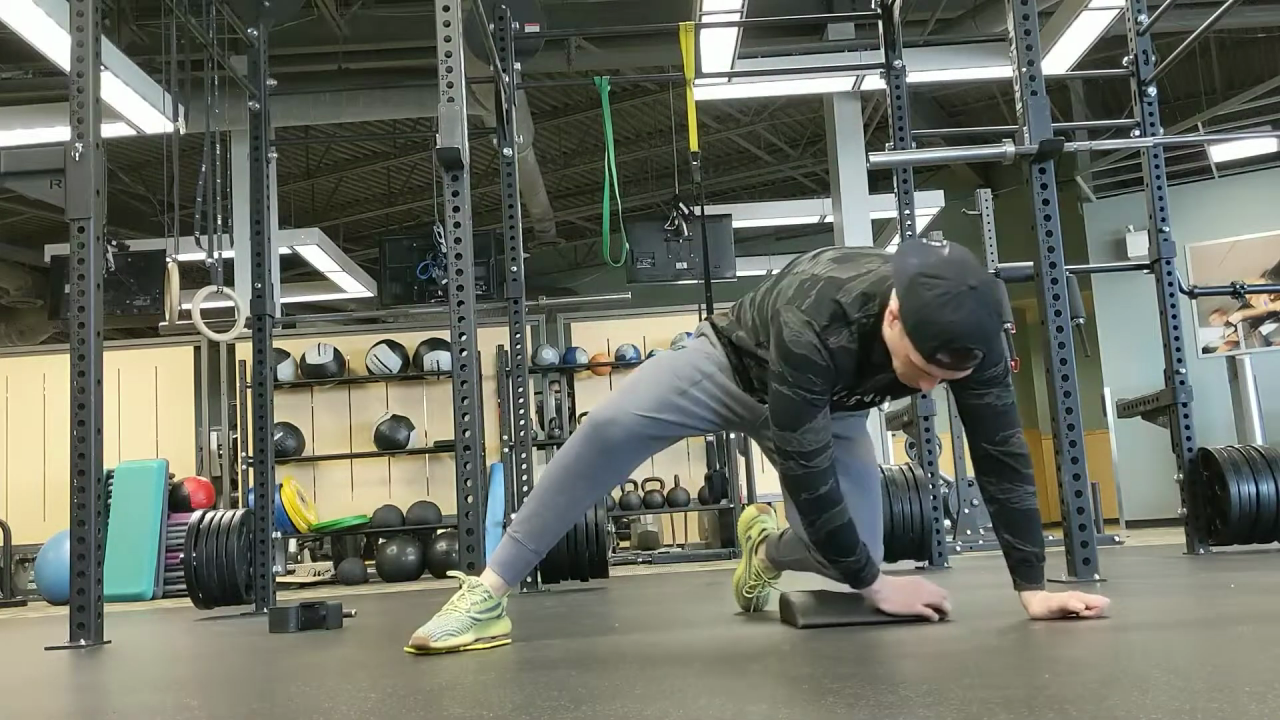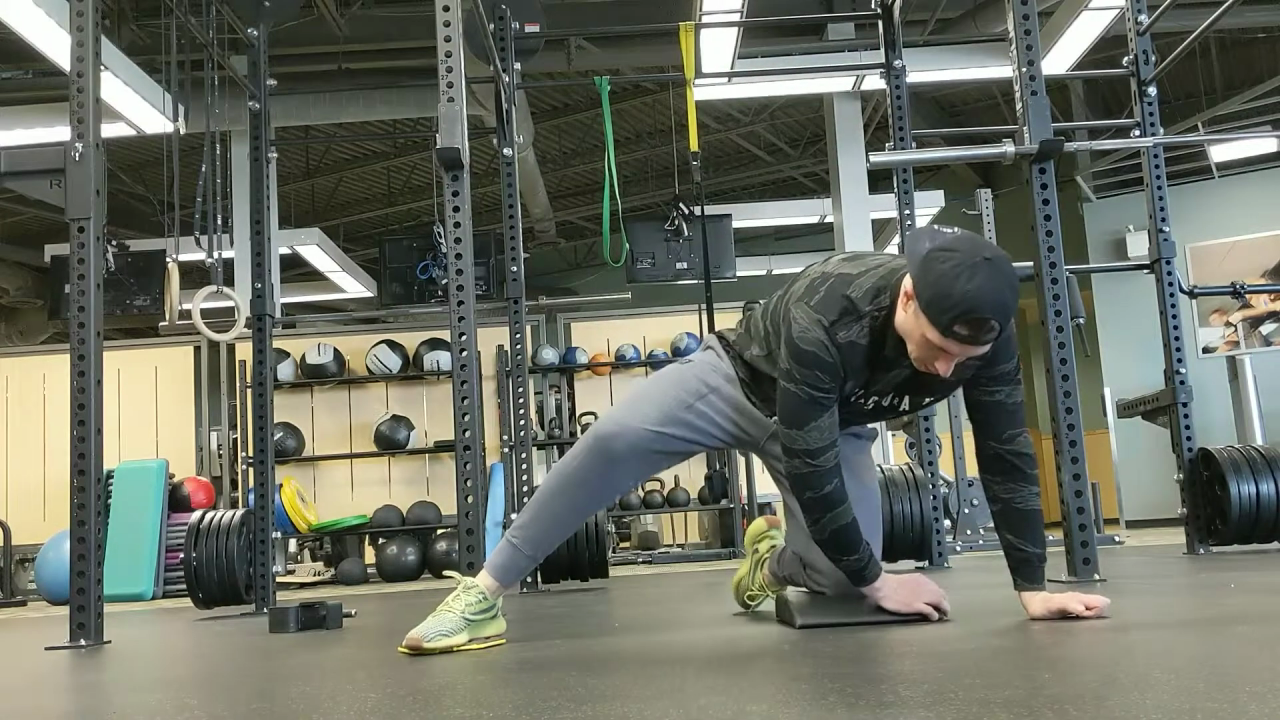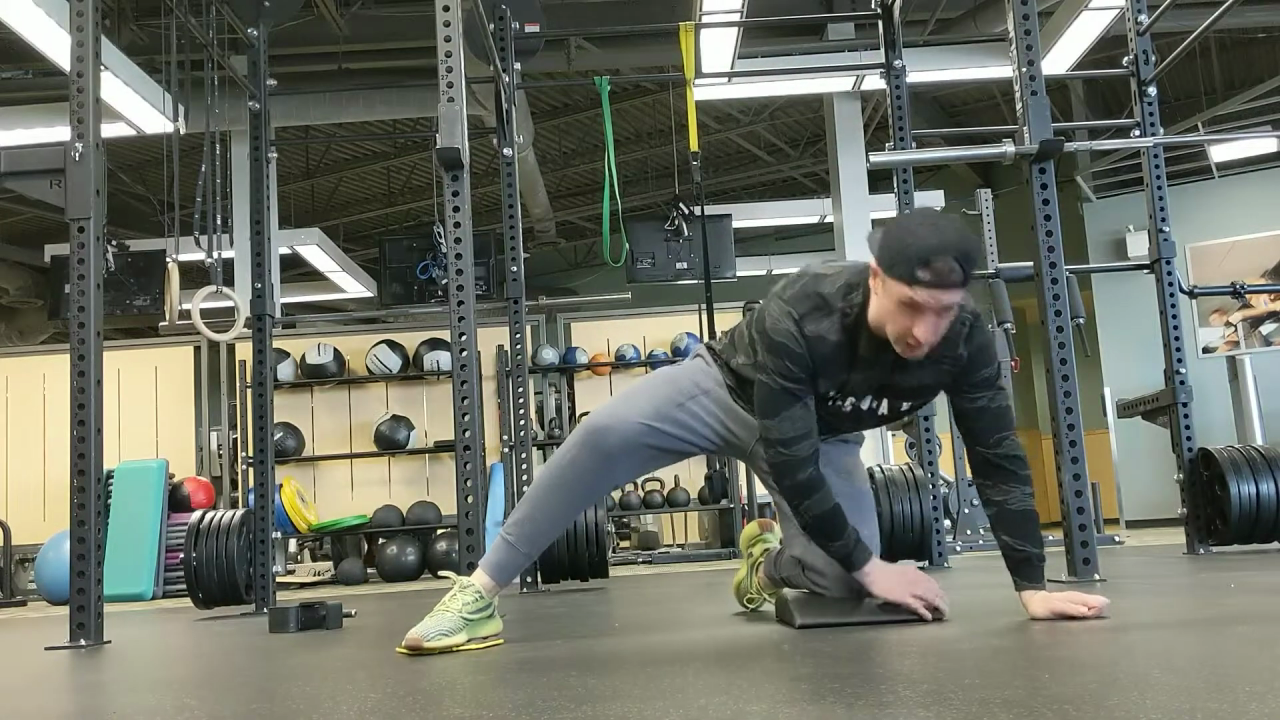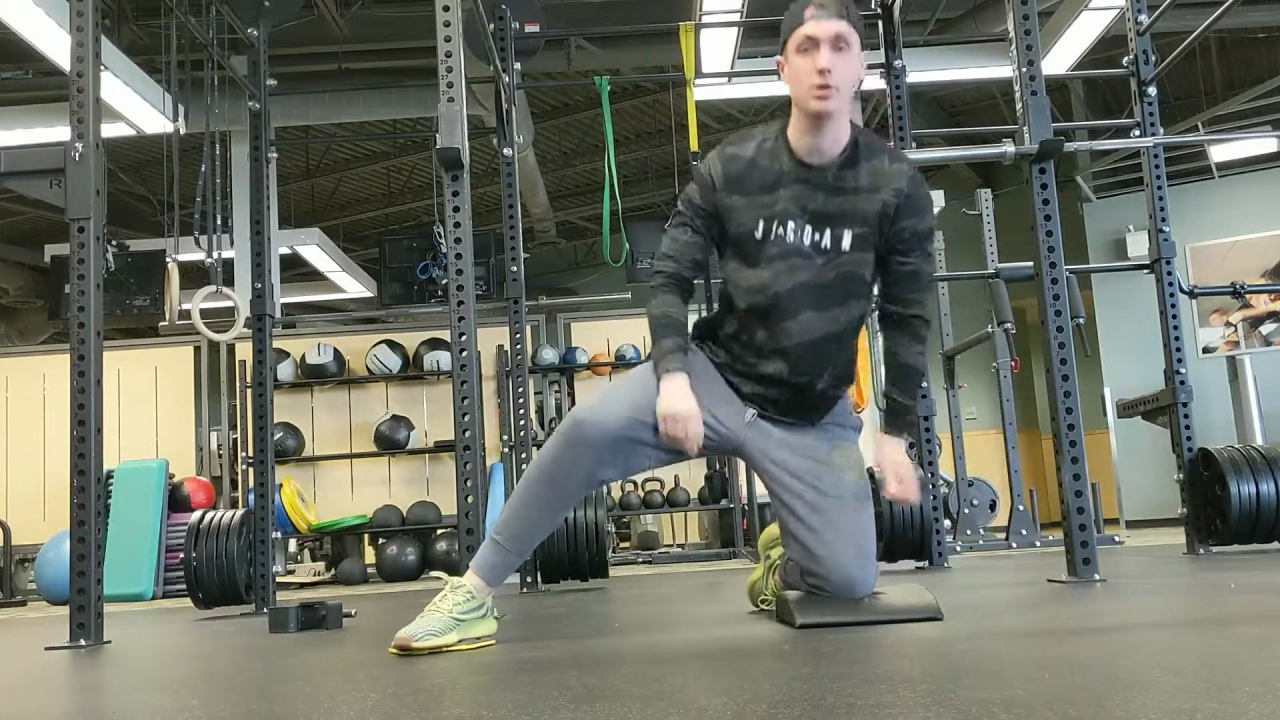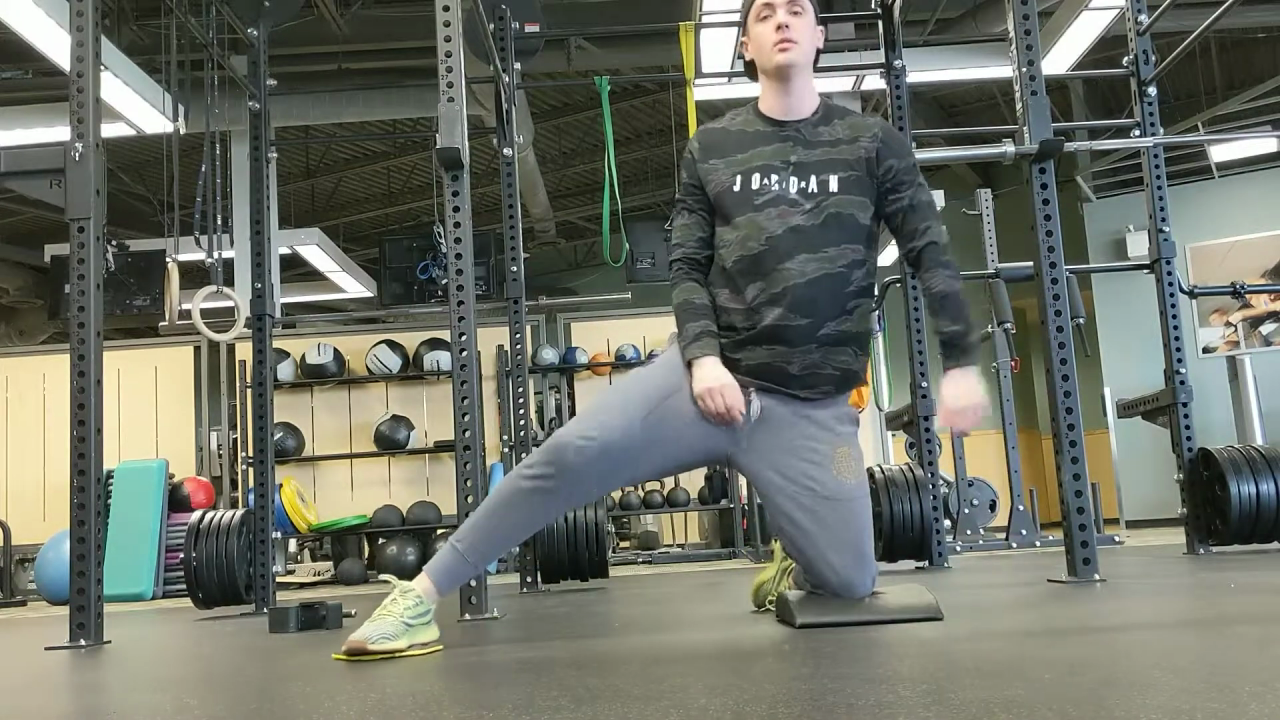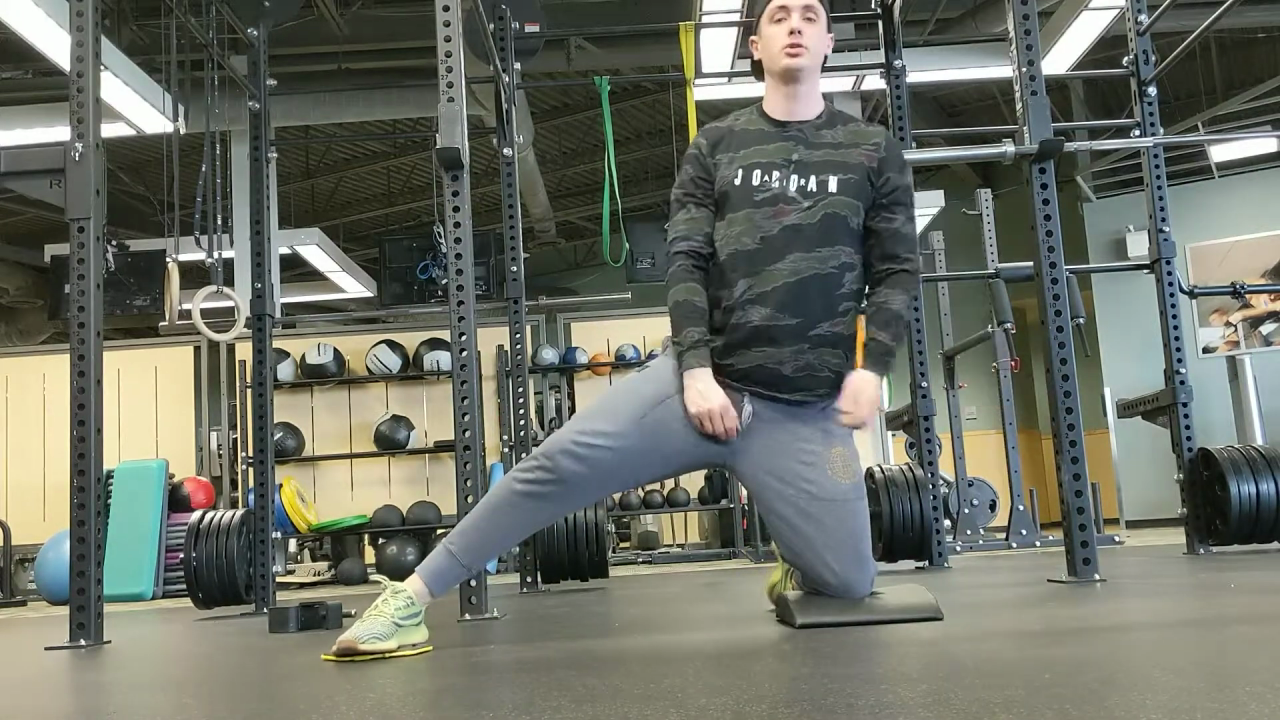
dt=0.5s
person 1, frame 1
left shoulder: (968, 336)
right shoulder: (814, 315)
left elbow: (1001, 456)
right elbow: (803, 465)
left wrist: (1032, 585)
right wrist: (874, 582)
left hip: (825, 407)
right hip: (735, 363)
left knee: (847, 550)
right knee: (612, 426)
left ankle: (768, 545)
right ankle: (488, 594)
person 1, frame 2
left shoulder: (983, 334)
right shoulder: (826, 312)
left elbow: (1007, 457)
right elbow: (809, 465)
left wrist: (1032, 587)
right wrist: (876, 579)
left hip: (833, 421)
right hip: (741, 379)
left knee: (842, 576)
right knee: (617, 440)
left ankle: (775, 554)
right ankle: (484, 596)
person 1, frame 3
left shoulder: (964, 338)
right shoulder: (805, 314)
left elbow: (998, 459)
right elbow: (784, 456)
left wrist: (1035, 586)
right wrist: (872, 566)
left hip: (819, 434)
right hip: (730, 391)
left knee: (849, 583)
right knee: (604, 436)
left ankle: (772, 557)
right ankle: (478, 596)
person 1, frame 4
left shoulder: (895, 186)
right shoulder: (731, 167)
left elbow: (907, 318)
right elbow: (671, 279)
left wrist: (894, 434)
right wrist: (673, 378)
left hip: (811, 417)
right hip: (714, 373)
left knee: (848, 581)
right knee: (591, 427)
left ankle: (786, 555)
right ankle: (474, 594)
person 1, frame 5
left shoulder: (872, 144)
right shoulder: (712, 146)
left elbow: (928, 254)
right elbow: (685, 267)
left wrist: (960, 362)
right wrist: (702, 356)
left hip: (812, 405)
right hip: (709, 375)
left knee: (848, 584)
right knee: (571, 455)
left ankle: (792, 558)
right ankle: (421, 596)
person 1, frame 6
left shoulder: (873, 151)
right shoulder: (717, 144)
left elbow: (896, 270)
right elbow: (687, 262)
left wrist: (872, 367)
right wrist: (696, 368)
left hip: (806, 407)
right hip: (705, 376)
left knee: (847, 583)
right knee: (563, 462)
left ankle: (800, 549)
right ankle: (413, 596)
